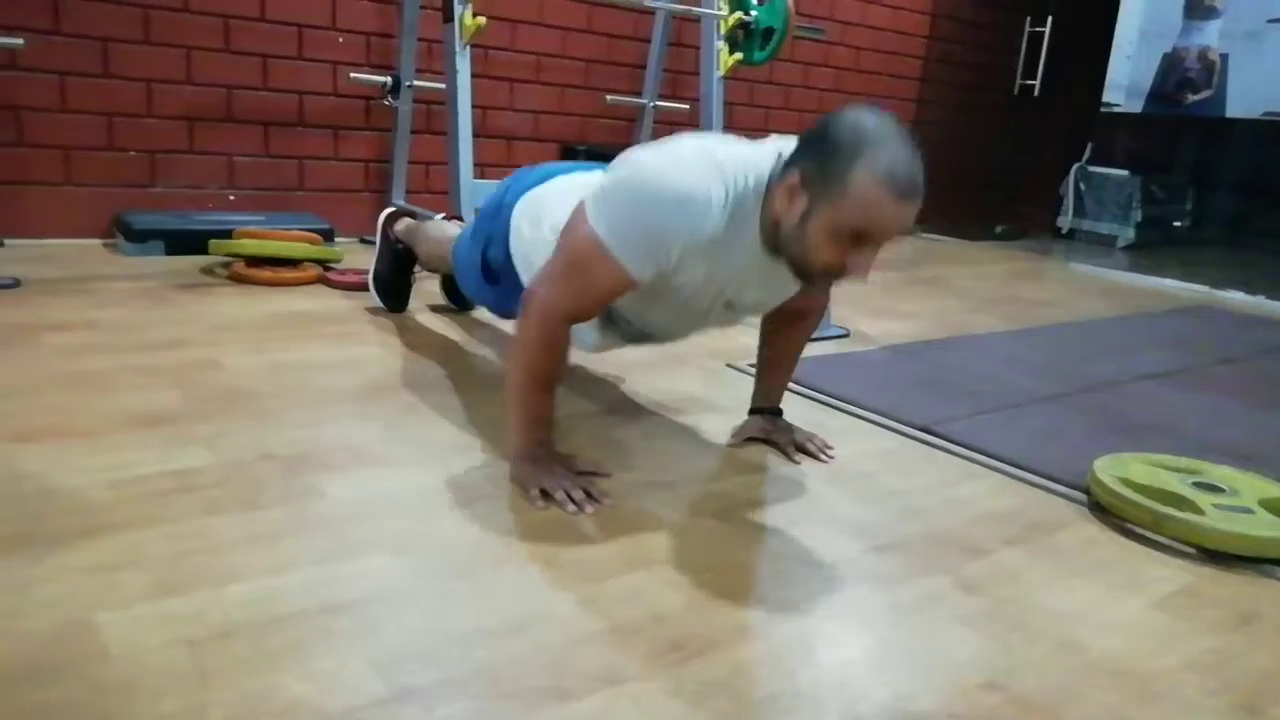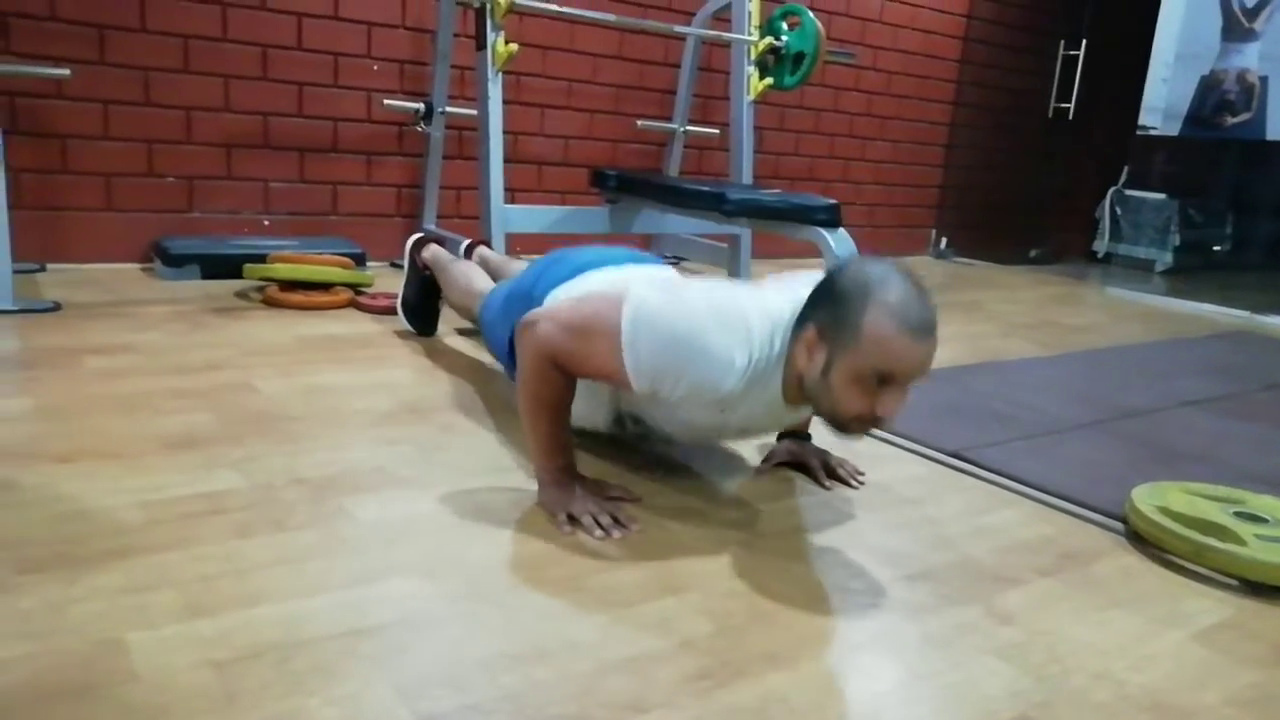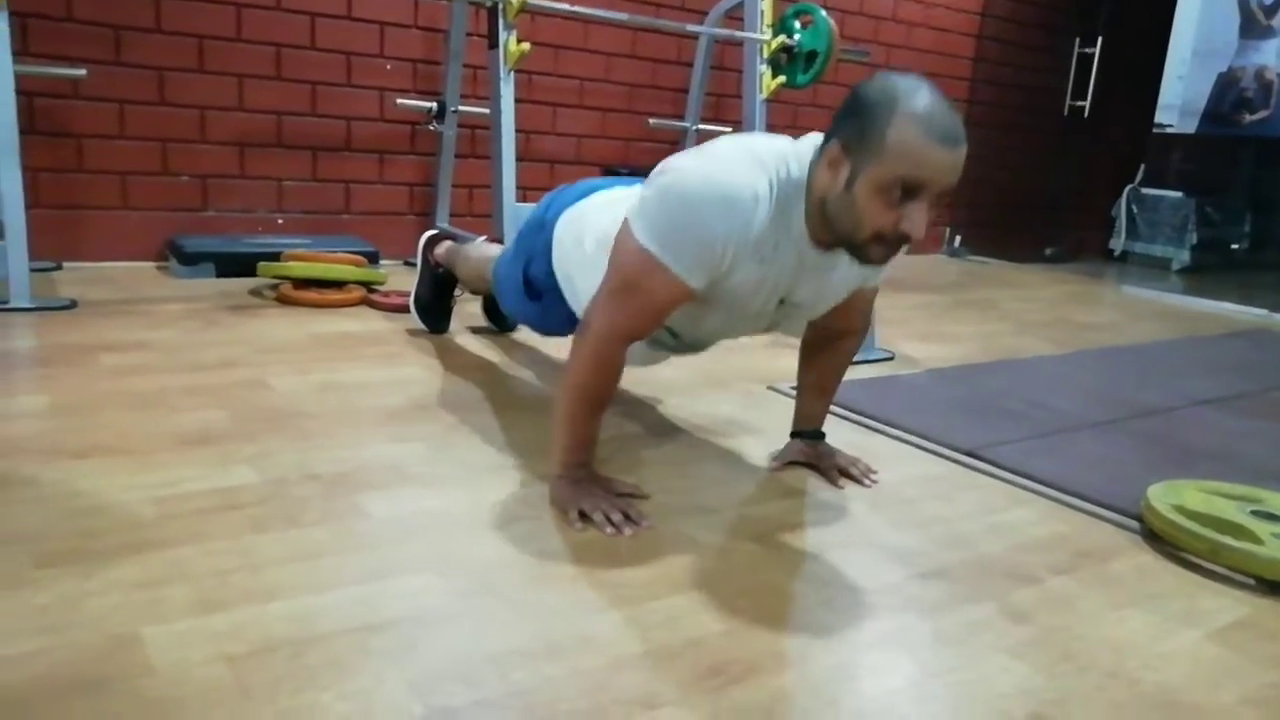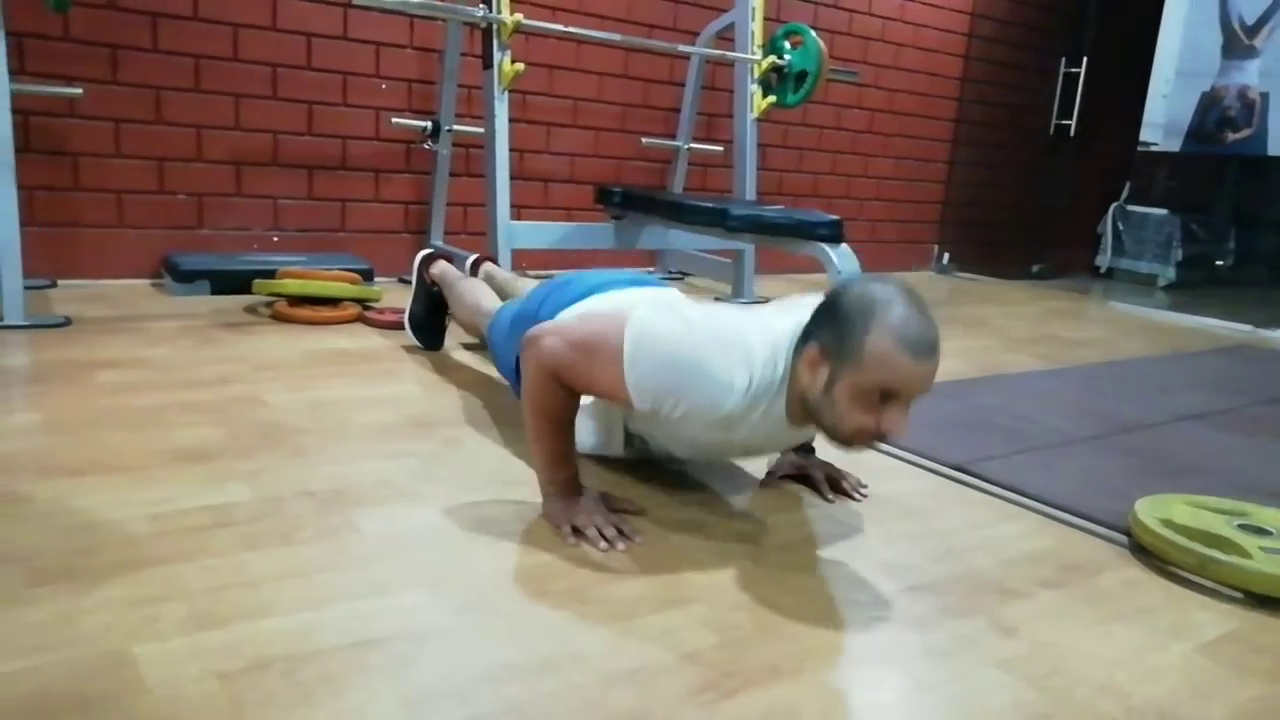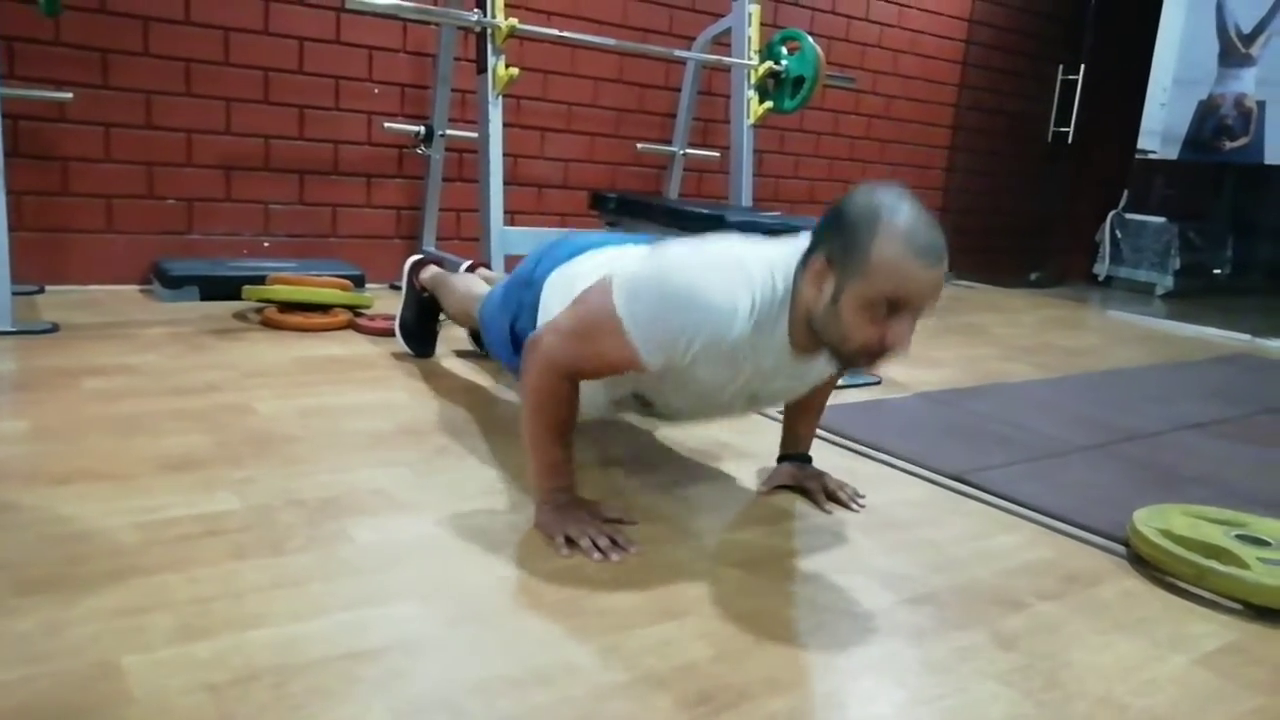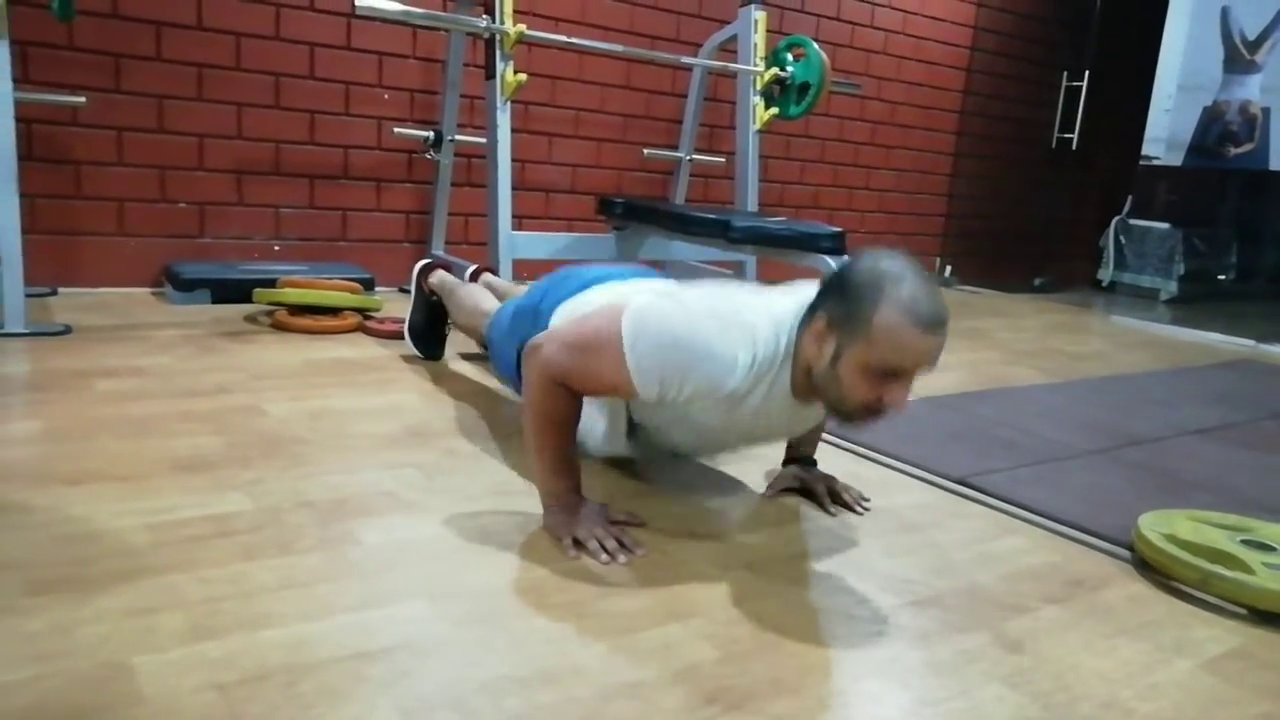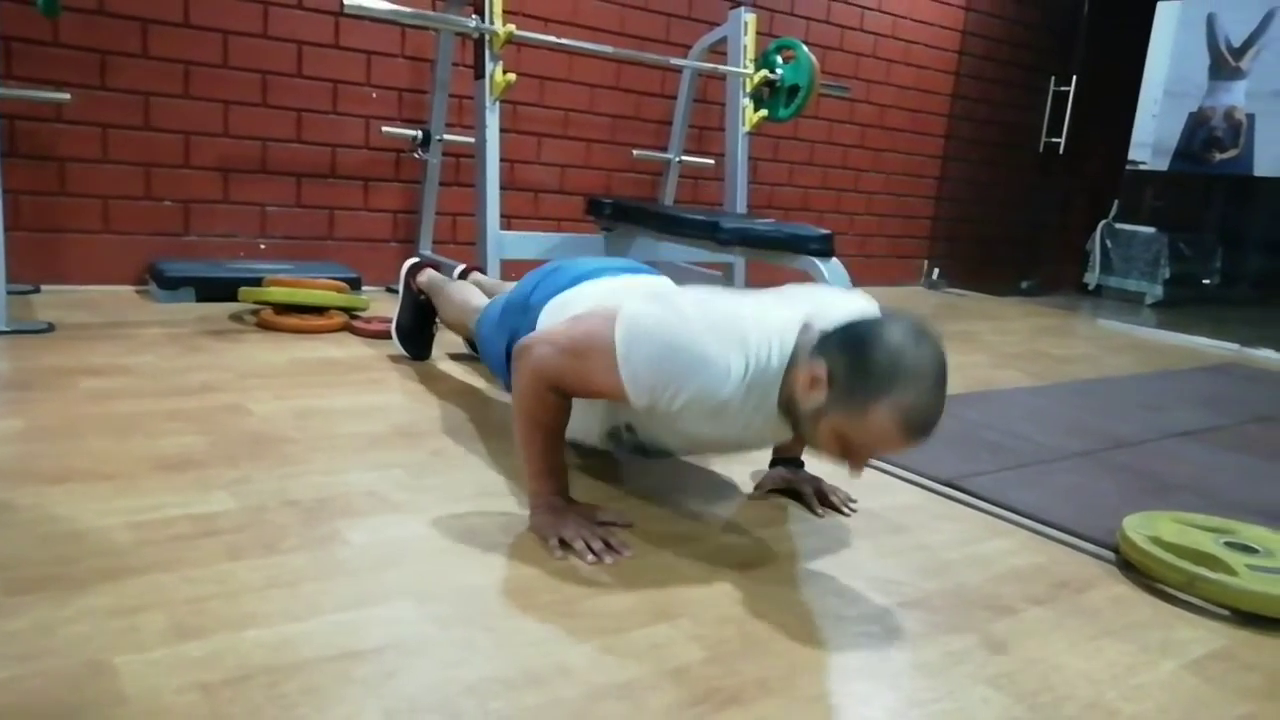
dt=0.7s
person 1, frame 1
left shoulder: (826, 209)
right shoulder: (680, 198)
left elbow: (797, 307)
right elbow: (546, 309)
left wrist: (767, 408)
right wrist: (529, 451)
left hip: (605, 203)
right hip: (532, 214)
right knee: (459, 256)
left ankle: (453, 223)
right ankle: (403, 231)
person 1, frame 2
left shoulder: (837, 323)
right shoulder: (717, 353)
right elbow: (540, 335)
left wrist: (793, 434)
right wrist: (556, 479)
left hip: (641, 280)
right hip: (558, 304)
right knee: (491, 304)
left ankle: (478, 252)
right ankle: (432, 256)
person 1, frame 3
left shoulder: (873, 221)
right shoulder: (721, 196)
left elbow: (839, 330)
right elbow: (605, 332)
left wrist: (808, 434)
right wrist: (572, 475)
right hip: (572, 235)
right knee: (507, 285)
left ankle: (483, 248)
right ankle: (444, 255)
person 1, frame 4
left shoulder: (839, 346)
right shoulder: (718, 374)
right elbow: (543, 350)
left wrist: (800, 452)
right wrist: (562, 494)
left hip: (643, 302)
right hip: (568, 321)
right knee: (496, 323)
left ankle: (488, 272)
right ankle: (439, 273)
person 1, frame 5
left shoulder: (851, 303)
right shoulder: (709, 301)
right elbow: (549, 355)
left wrist: (795, 457)
right wrist: (555, 499)
left hip: (632, 273)
right hip: (561, 284)
right knee: (486, 312)
left ankle: (481, 272)
right ankle: (429, 278)
person 1, frame 6
left shoulder: (848, 338)
right shoulder: (716, 350)
right elbow: (545, 360)
left wrist: (800, 462)
right wrist: (564, 504)
left hip: (641, 301)
right hip: (571, 312)
right knee: (496, 330)
left ankle: (485, 280)
right ankle: (438, 284)
person 1, frame 7
left shoulder: (855, 326)
right shoulder: (703, 363)
right elbow: (537, 360)
left wrist: (787, 463)
right wrist: (548, 504)
left hip: (632, 294)
right hip: (555, 307)
right knee: (484, 325)
left ankle: (474, 279)
right ankle: (424, 284)
